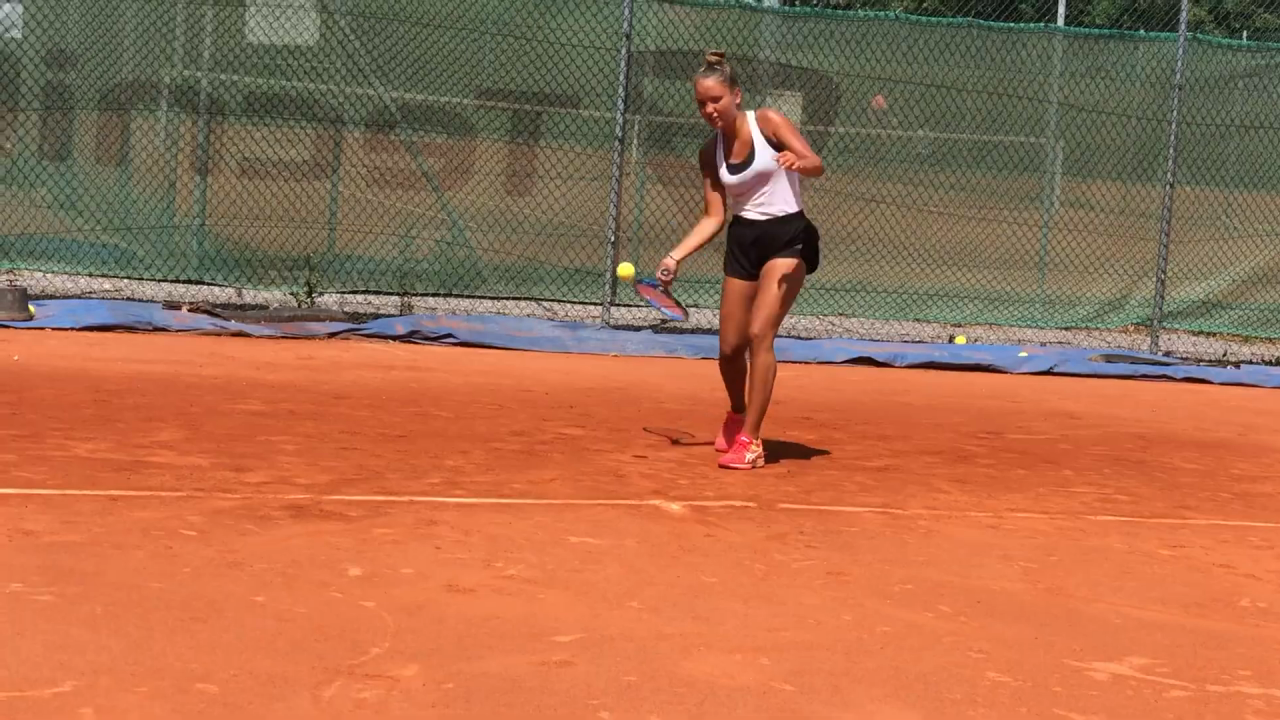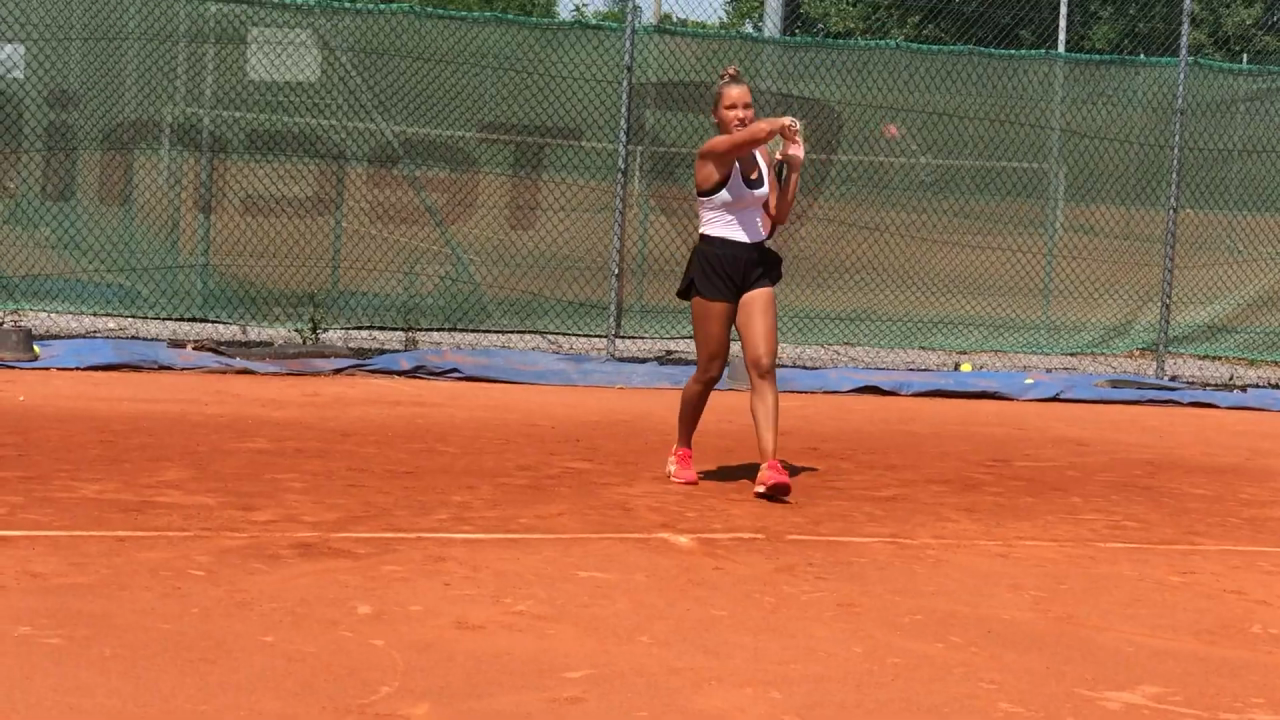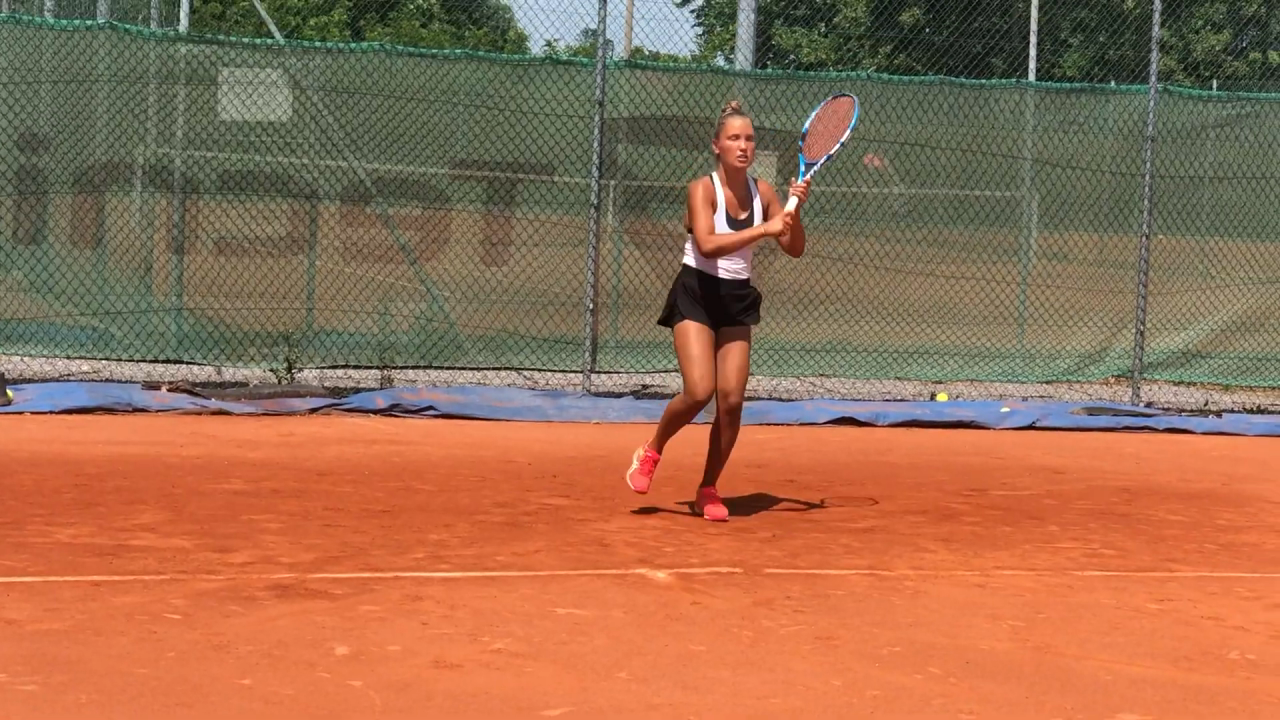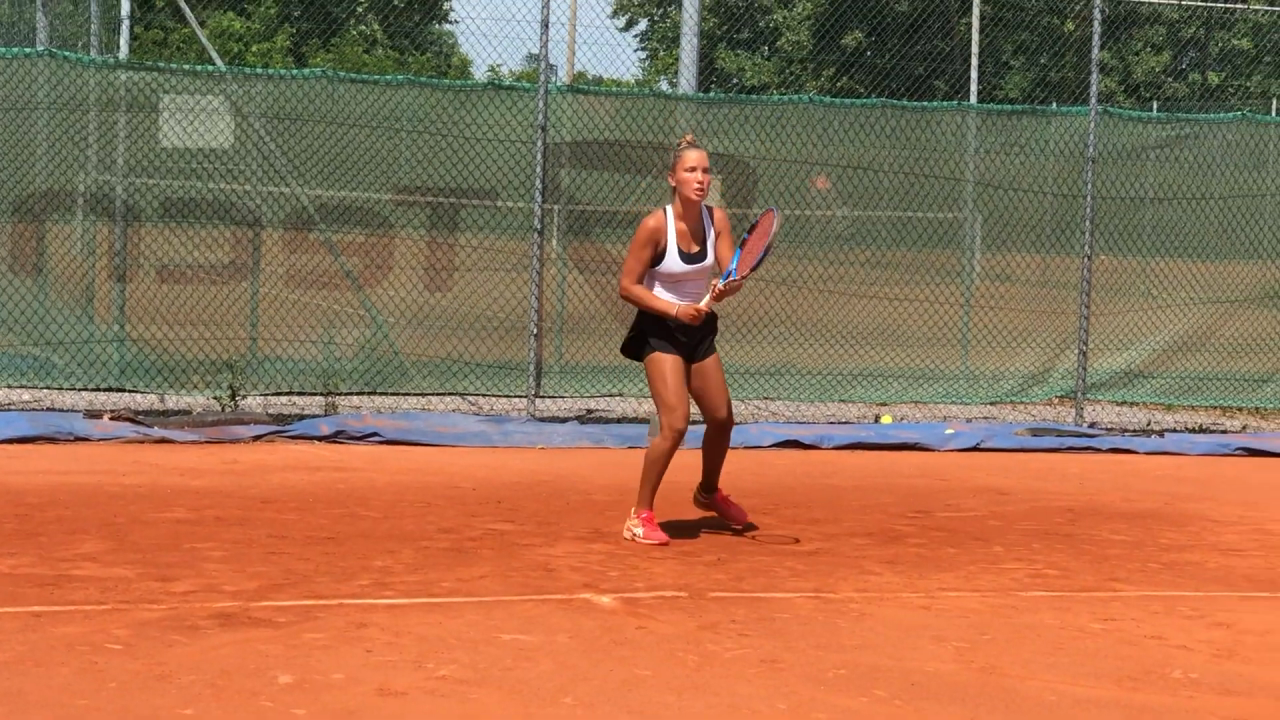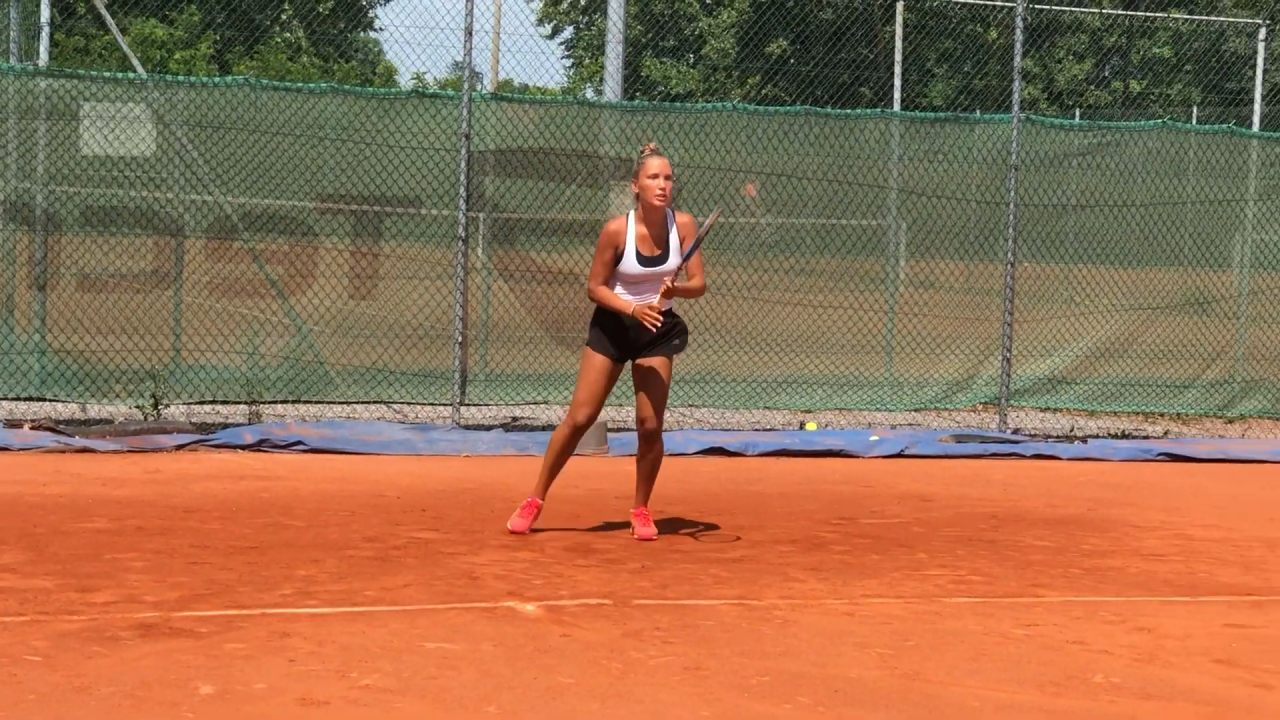
dt=0.4s
person 1, frame 1
left shoulder: (768, 120)
right shoulder: (710, 150)
left elbow: (816, 164)
right elbow: (714, 217)
left wrist: (797, 163)
right wrist: (676, 256)
left hip: (787, 238)
right hip: (744, 241)
left knee: (759, 333)
right knee: (730, 345)
left ankle: (751, 440)
right ankle: (737, 416)
person 1, frame 2
left shoulder: (760, 153)
right shoulder: (712, 151)
left elbow: (776, 220)
right elbow: (762, 130)
left wrist: (793, 167)
right wrist: (784, 122)
left hip: (756, 264)
right hip: (714, 264)
left knee: (762, 365)
right knee: (710, 371)
left ankle: (769, 466)
right ankle: (682, 451)
person 1, frame 3
left shoulder: (762, 190)
right shoulder: (702, 188)
left elbow: (796, 249)
right elbow: (706, 245)
left wrist: (793, 211)
right wrist: (762, 230)
left hip: (736, 300)
right hip: (697, 295)
left knee: (731, 400)
right knee: (699, 392)
left ankle: (708, 490)
right ankle: (651, 450)
person 1, frame 4
left shoulder: (717, 219)
right shoulder: (654, 225)
left elbow: (731, 276)
right elbow: (627, 286)
left wrist: (723, 290)
right wrist: (674, 310)
left hip: (698, 328)
right hip: (659, 328)
left knee: (723, 419)
right knee: (674, 425)
left ankle: (709, 492)
right ankle: (641, 515)
person 1, frame 5
left shoulder: (684, 224)
right shoulder: (615, 229)
left elbow: (699, 283)
right elbow: (595, 287)
left wrist: (676, 288)
right wrist: (633, 308)
left hip: (657, 330)
right hip: (613, 326)
left knee: (650, 425)
right knee: (578, 419)
left ankle: (641, 510)
right ankle: (534, 500)
